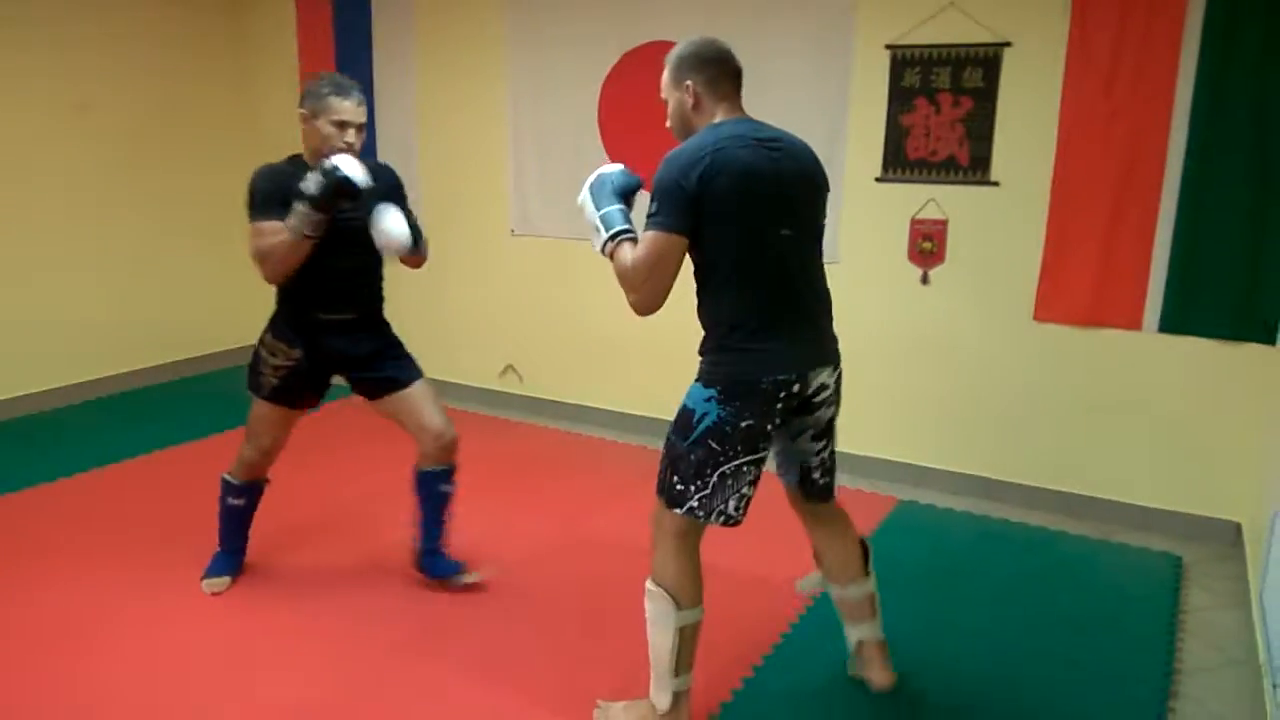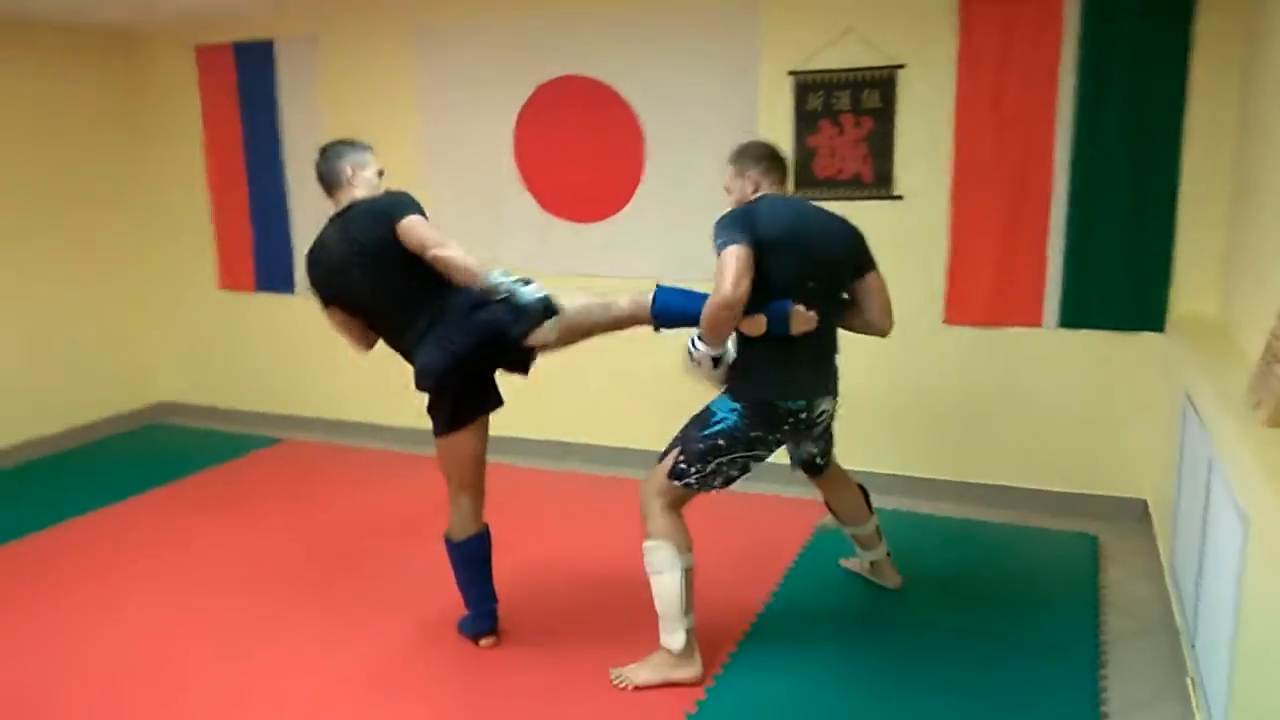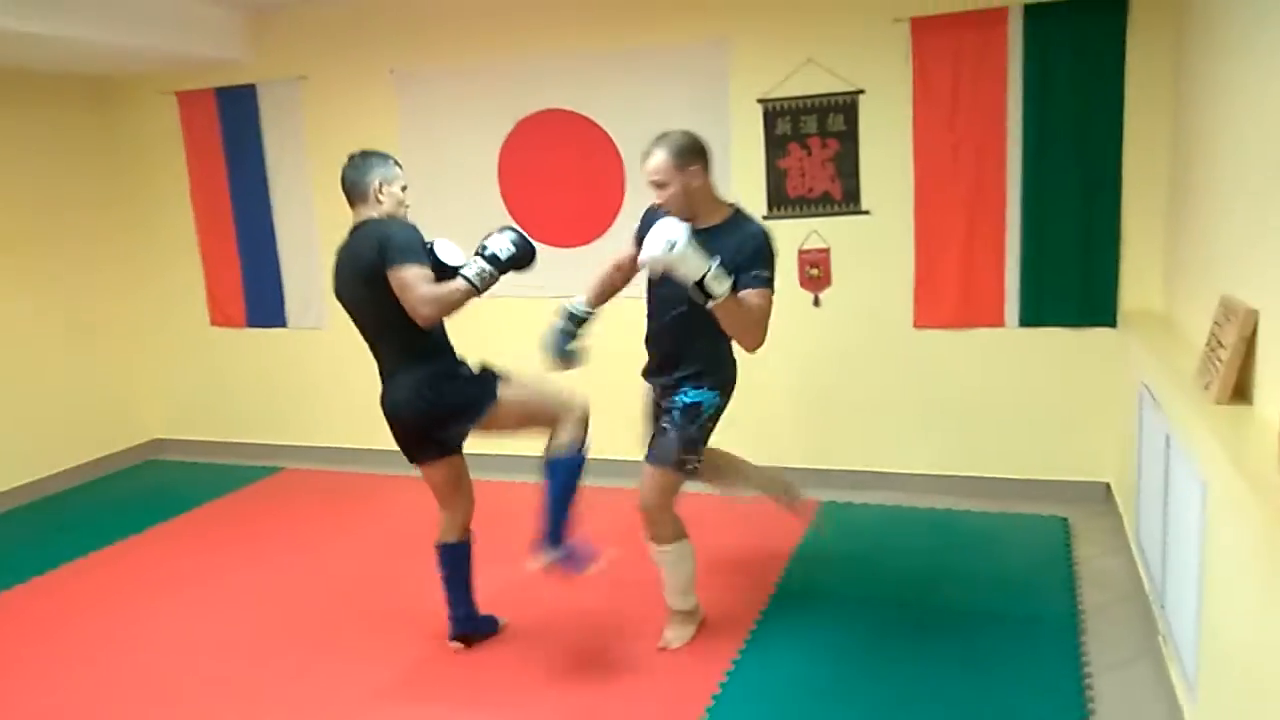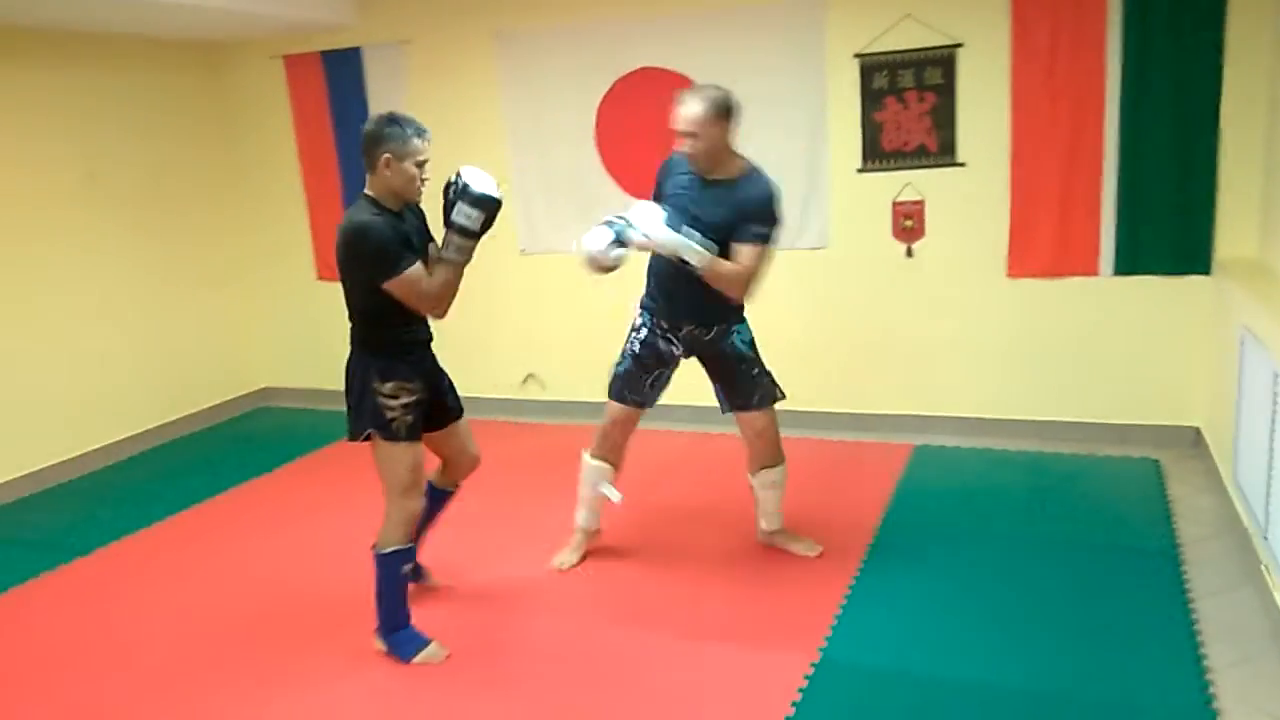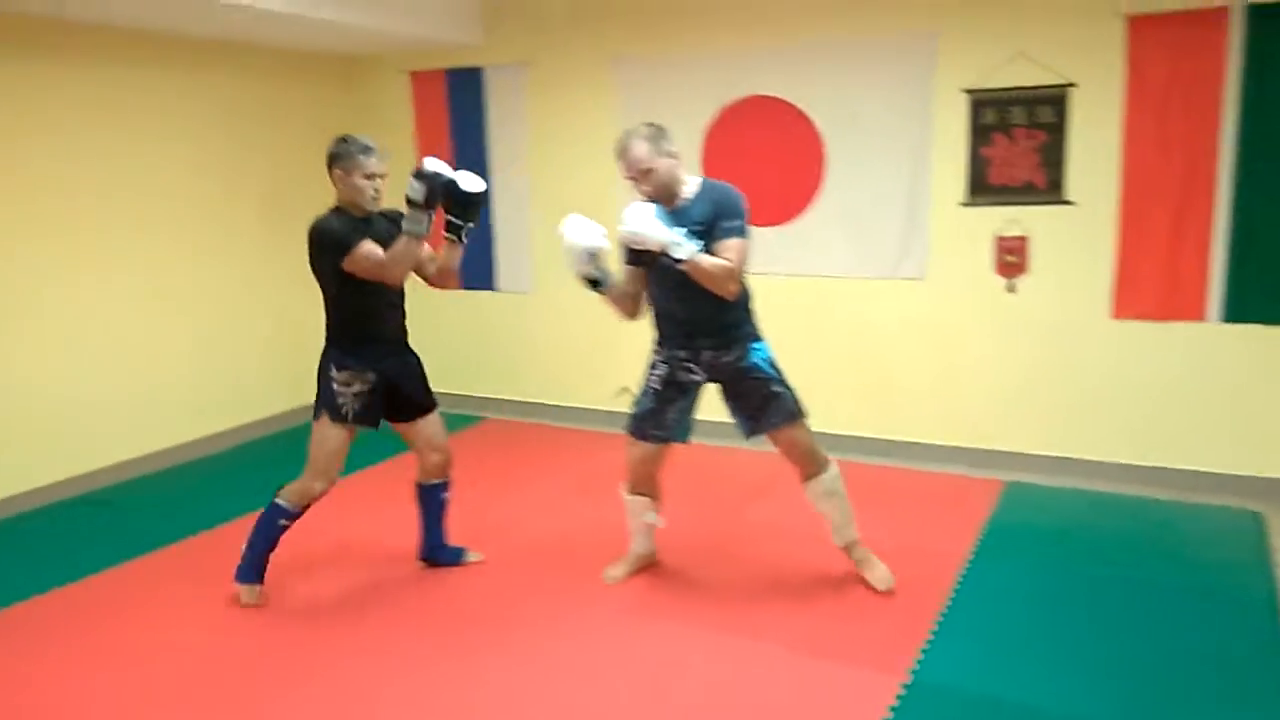
dt=0.7s
person 1, frame 1
left shoulder: (688, 165)
right shoulder: (801, 157)
left elbow: (644, 294)
left wrist: (609, 217)
left hip: (740, 377)
right hip: (815, 364)
left knee: (672, 531)
right knee: (818, 505)
right ankle: (871, 651)
person 1, frame 2
left shoulder: (744, 220)
right shoulder: (843, 231)
left elbow: (730, 296)
right elbow: (879, 321)
left wrist: (705, 344)
left hip: (756, 396)
right hip: (817, 392)
left knee: (657, 497)
right knee: (824, 473)
left ankle: (678, 652)
right ankle: (878, 562)
person 1, frame 3
left shoulder: (749, 241)
right shoulder: (659, 217)
left elbow: (751, 336)
right elbow: (623, 267)
left wrist: (704, 275)
right wrist: (575, 313)
left hip: (697, 383)
right hip: (664, 371)
left knee: (651, 497)
right knee: (698, 466)
left ankle: (684, 610)
right ankle: (778, 487)
person 1, frame 4
left shoulder: (756, 193)
right shoulder: (676, 168)
left elbow: (739, 287)
left wrist: (681, 246)
right wrist: (619, 230)
left hip: (719, 329)
right hip: (659, 316)
left knee: (762, 431)
right knee: (612, 427)
left ankle: (772, 528)
right ankle: (584, 530)
person 1, frame 5
left shoulder: (719, 199)
right shoulder: (641, 219)
left elbow: (729, 281)
right elbow: (630, 308)
left wrist: (671, 243)
right wrist: (594, 273)
left hip: (736, 346)
right hip: (675, 354)
left knee: (801, 448)
right knee: (640, 461)
left ankle: (853, 549)
right ankle: (642, 550)
person 2, frame 1
left shoulder: (380, 179)
right shoulder: (274, 181)
left elbow: (415, 258)
right elbow: (273, 268)
left wrist: (407, 239)
right wrist: (309, 203)
left hip: (367, 334)
right hip: (300, 336)
left knee: (438, 437)
right knee: (255, 456)
left ankle: (433, 556)
right ankle: (227, 555)
person 2, frame 2
left shoulder: (319, 261)
right shoulder: (387, 207)
left elbow: (364, 338)
right elbow: (438, 249)
right wrist: (513, 290)
left hip: (440, 363)
right hip: (476, 325)
left knee: (463, 498)
right knee: (625, 308)
left ankle: (480, 619)
right ankle: (766, 318)
person 2, frame 3
left shoulder: (346, 261)
right shoulder: (395, 235)
right elbow: (426, 311)
left wrist: (446, 272)
right wrist: (486, 265)
left hip: (402, 398)
right hip: (439, 383)
left knee: (456, 505)
right knee: (570, 409)
left ankle: (465, 622)
right ankle: (557, 543)
person 2, frame 4
left shoulder: (406, 212)
right shoulder: (368, 230)
left elbow: (430, 277)
right elbow: (435, 303)
left wrist: (460, 230)
right wrist: (462, 236)
left hip: (418, 363)
right hip: (384, 377)
left knee: (463, 459)
right knee: (405, 505)
left ankle: (406, 558)
right ankle: (393, 630)
person 2, frame 5
left shoulder: (384, 222)
right shoulder: (329, 230)
left elbow: (440, 276)
right elbow: (390, 271)
left wrist: (457, 223)
right wrist: (416, 209)
left hip: (396, 359)
right hip: (349, 366)
left knee: (438, 454)
right knee: (319, 480)
left ankle: (435, 547)
right ankle: (250, 567)
